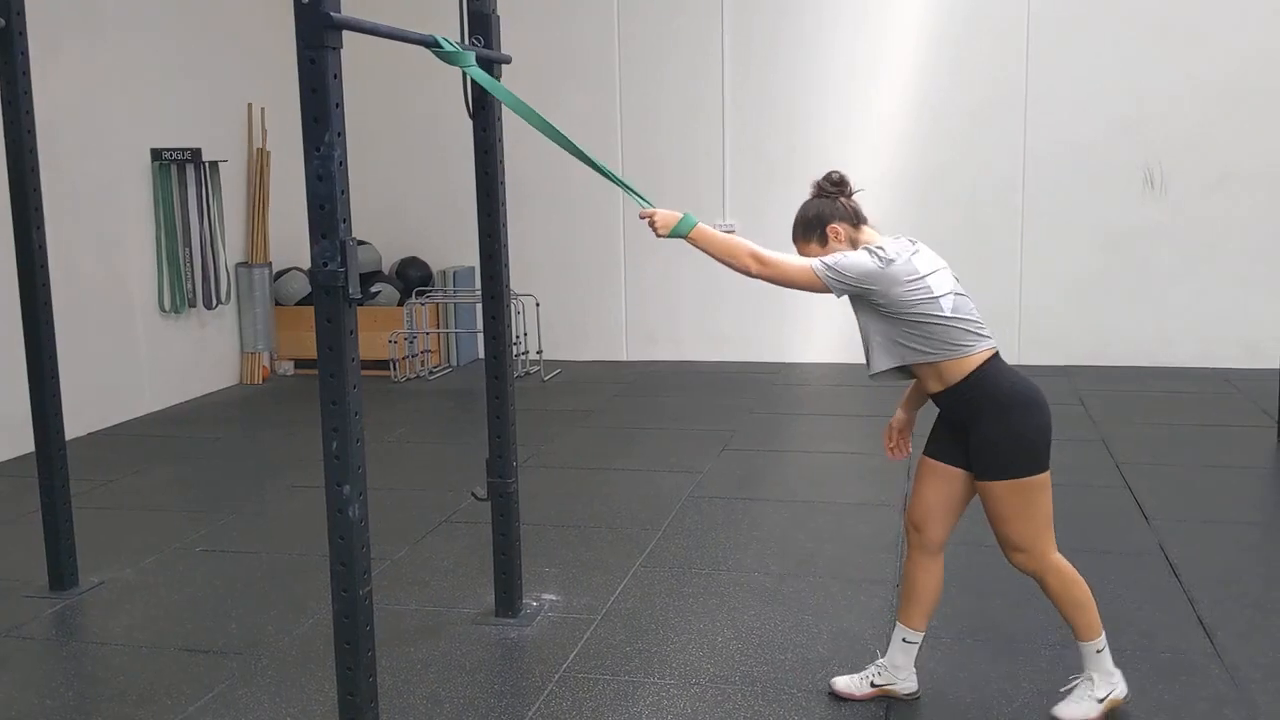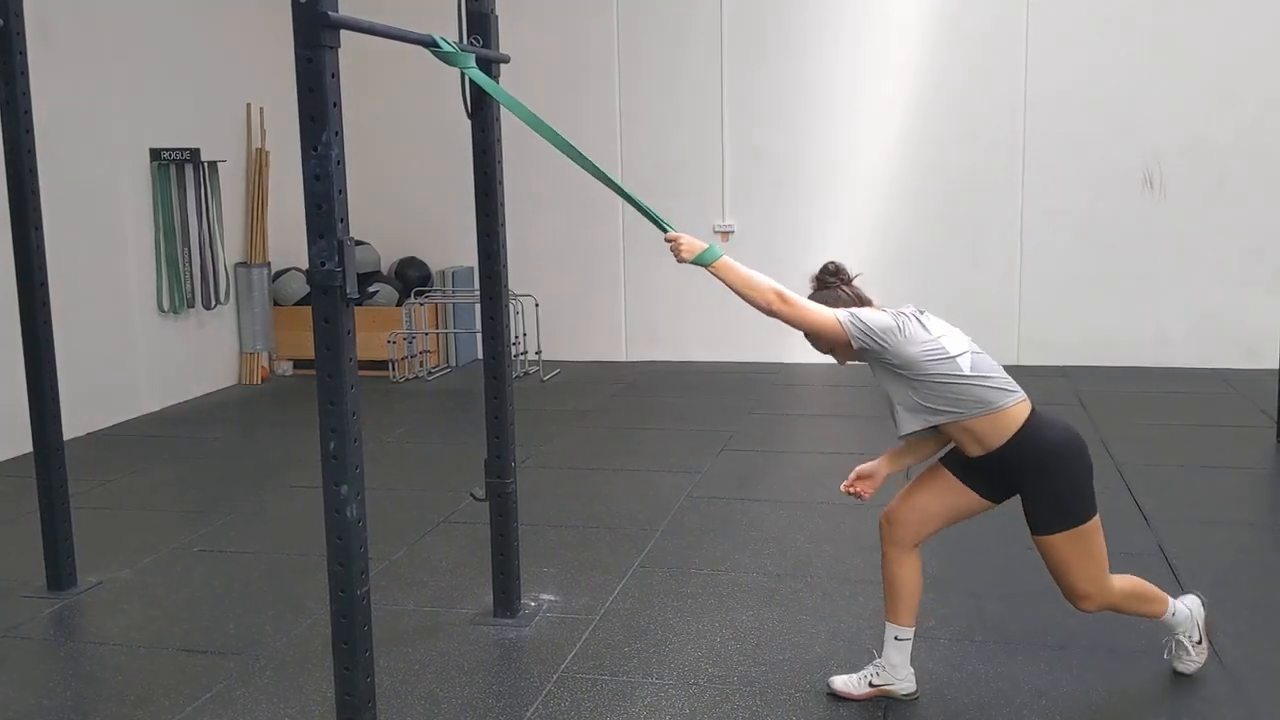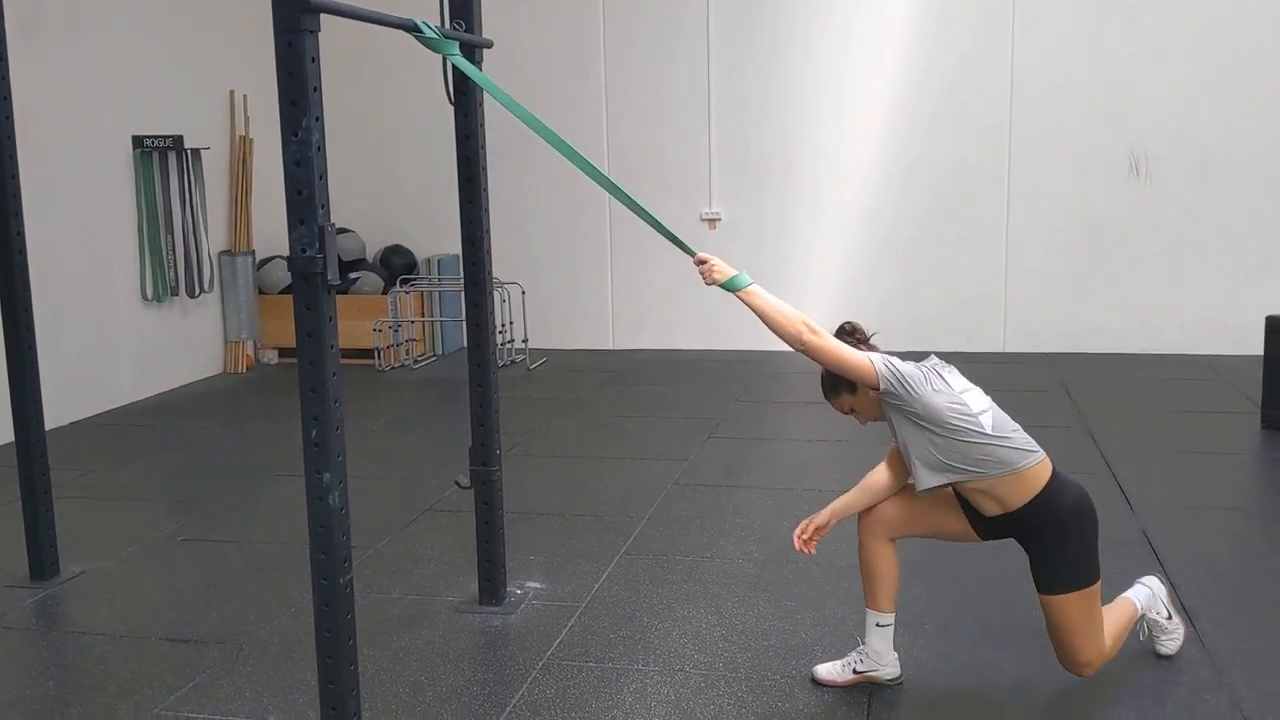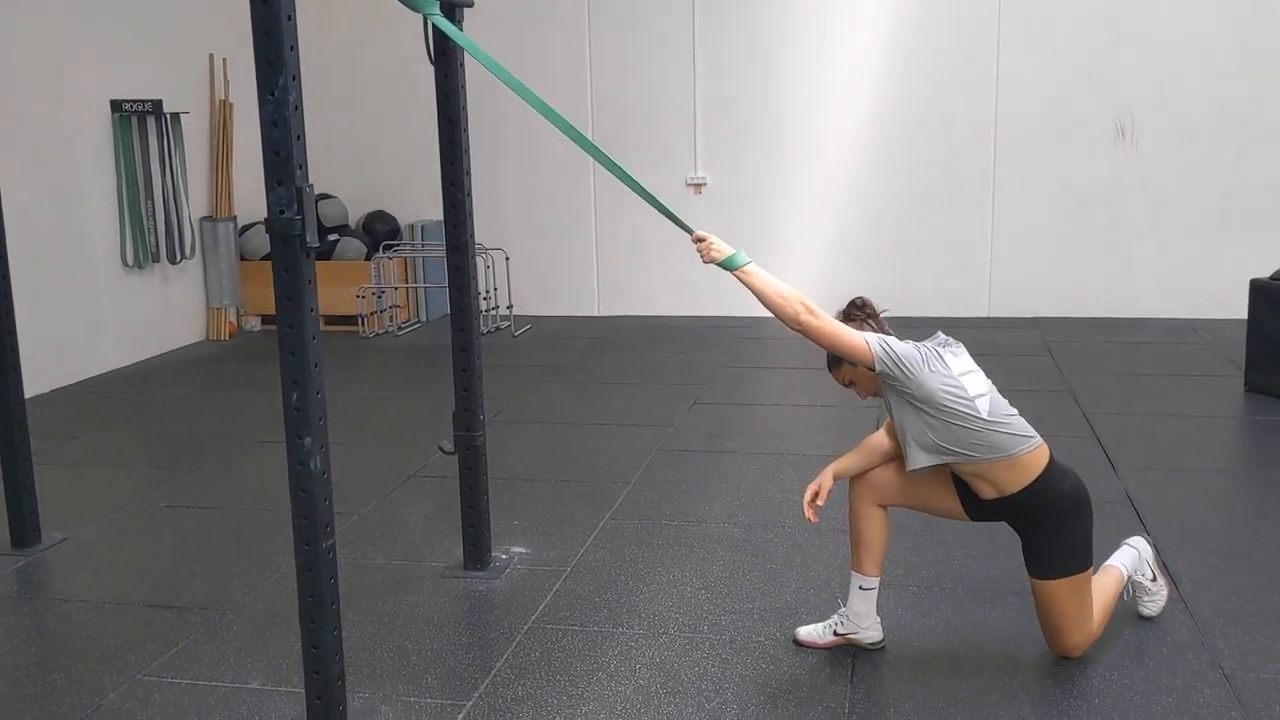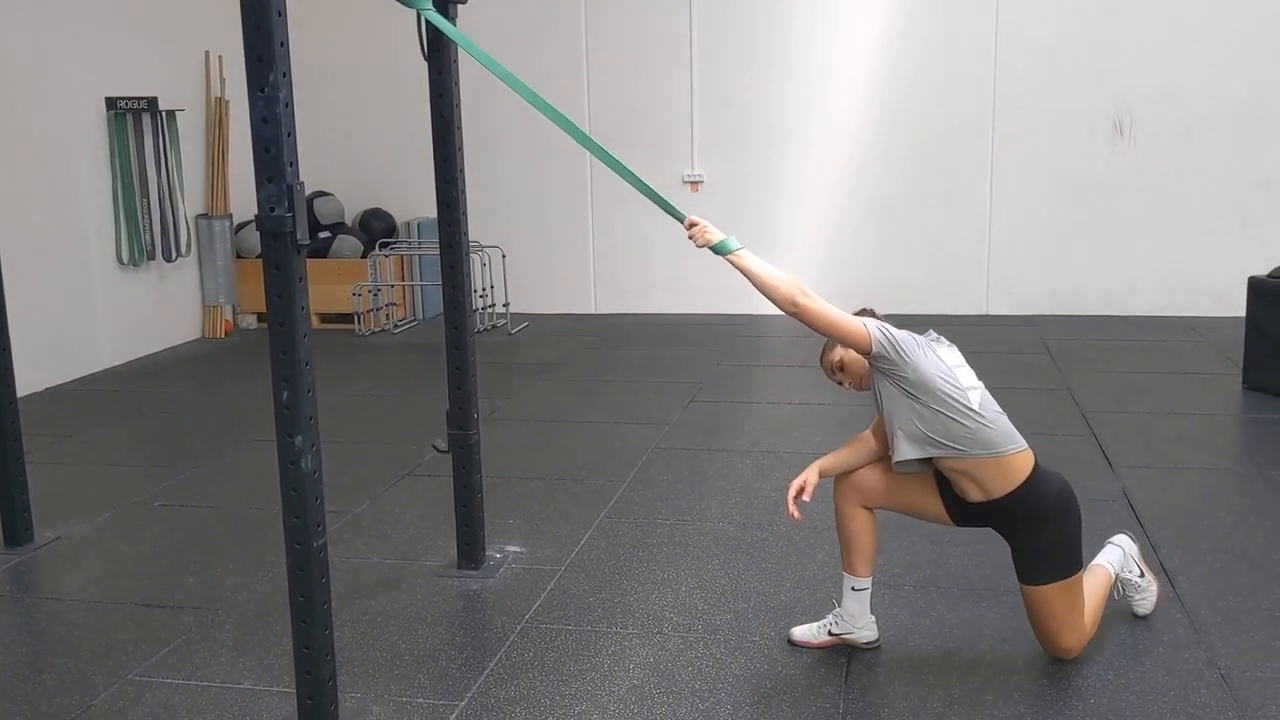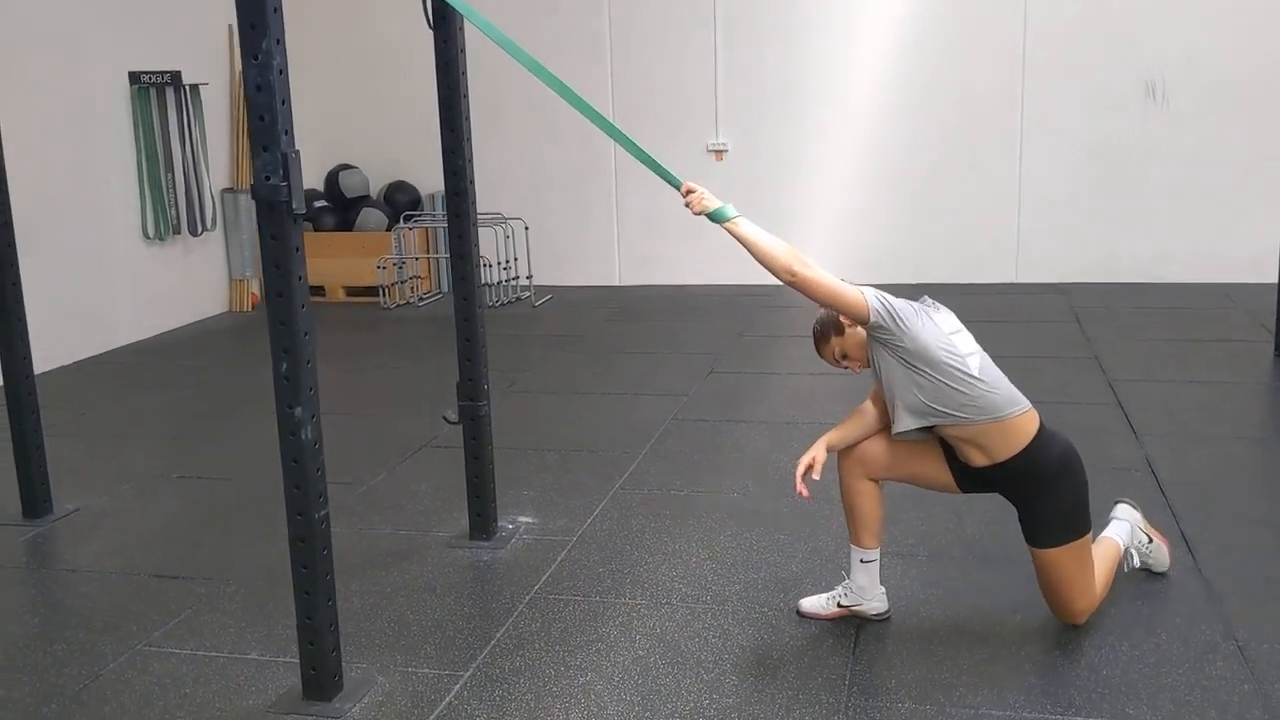
dt=0.7s
person 1, frame 1
left shoulder: (871, 266)
right shoulder: (902, 253)
left elbow: (760, 263)
left wrist: (683, 226)
right wrist: (908, 407)
left hip: (1003, 412)
right hip: (963, 415)
left knee: (1030, 554)
right knee: (923, 533)
right ankle: (897, 671)
person 1, frame 2
left shoulder: (885, 330)
right shoulder: (899, 335)
left elbow: (780, 302)
right elbow: (938, 425)
left wrist: (709, 255)
right wrist: (883, 465)
left hip: (1045, 458)
right hip: (994, 456)
left knee: (1089, 592)
right knee: (898, 526)
left ankle: (1181, 612)
right ankle: (894, 671)
person 1, frame 3
left shoulder: (909, 382)
right shoulder: (906, 398)
left elbow: (808, 337)
right elbow: (895, 470)
left wrist: (738, 283)
right wrist: (831, 513)
left hip: (1055, 516)
right hip: (994, 504)
left knee: (1083, 660)
right knee: (876, 519)
left ankle: (1145, 599)
right ankle: (878, 657)
person 1, frame 4
left shoulder: (905, 361)
right shoulder: (916, 366)
left elbow: (805, 317)
right elbow: (893, 438)
left wrist: (735, 261)
right wrist: (833, 470)
left hip: (1050, 502)
right hip: (988, 489)
left knee: (1071, 644)
right knee: (869, 483)
left ankle: (1129, 561)
right ankle: (860, 622)
person 1, frame 5
left shoulder: (900, 350)
right shoulder: (896, 378)
left elbow: (797, 301)
right elbow: (878, 439)
left wrist: (725, 245)
right wrist: (818, 467)
left hip: (1035, 506)
right hip: (969, 492)
left knee: (1064, 646)
right knee: (852, 484)
left ankle: (1116, 560)
right ankle: (855, 621)
person 1, frame 6
left shoulder: (895, 320)
right shoulder: (892, 345)
left elbow: (795, 270)
right elbow: (879, 408)
left wrist: (723, 213)
right wrist: (825, 443)
left hip: (1041, 469)
right hip: (975, 458)
left knee: (1074, 611)
right knee: (856, 458)
left ankle: (1124, 532)
right ankle: (865, 593)
